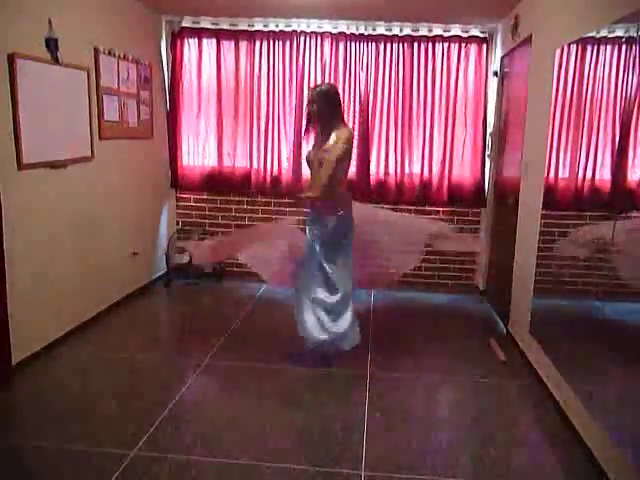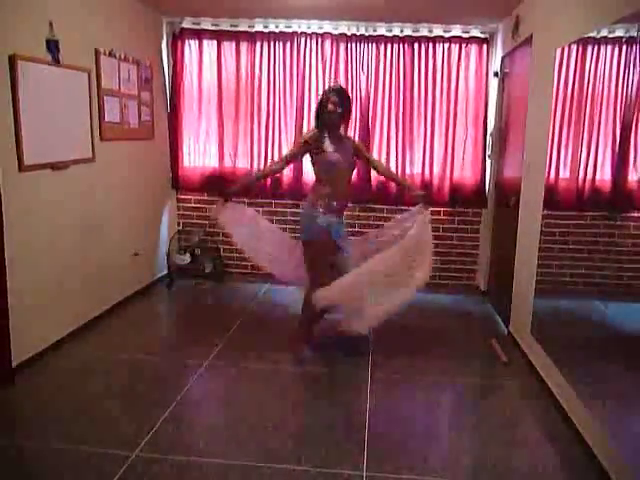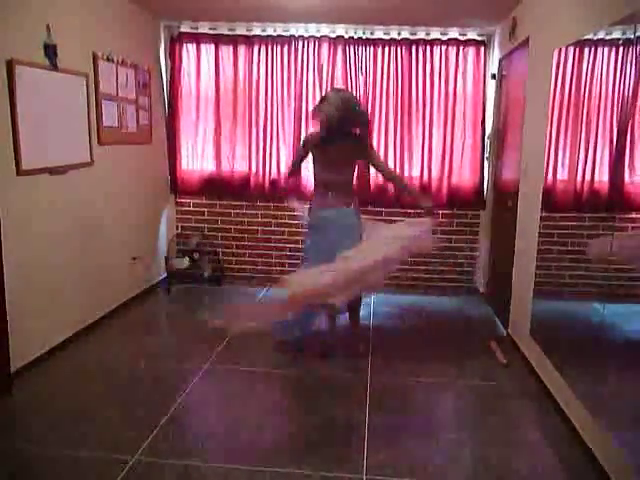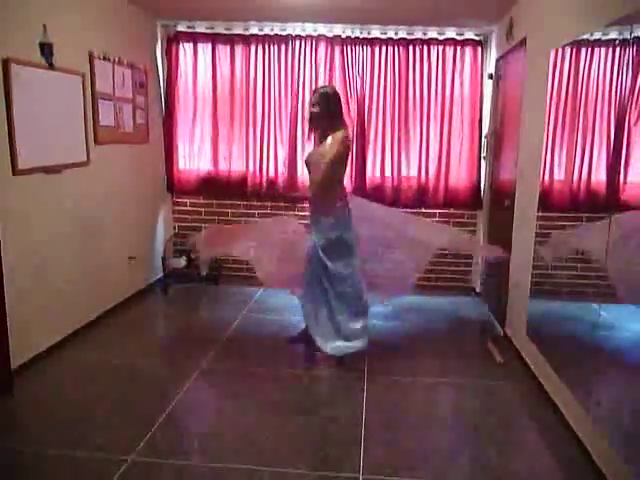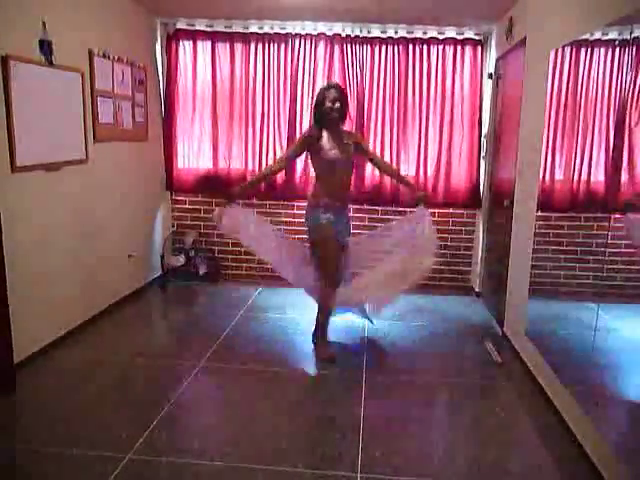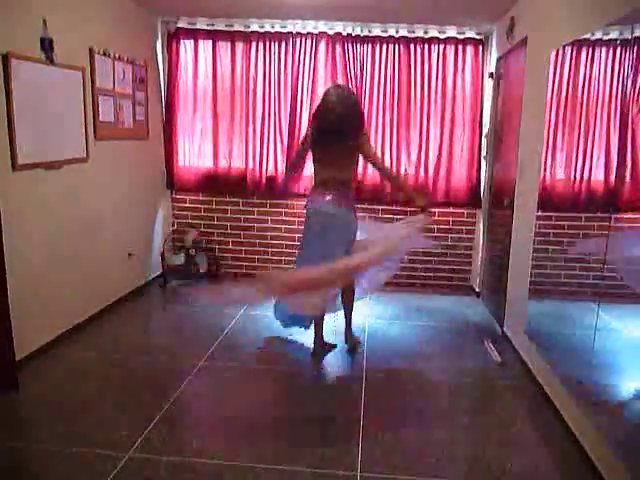
dt=0.4s
person 1, frame 1
left shoulder: (344, 134)
right shoulder: (319, 134)
left elbow: (331, 162)
left wrist: (314, 190)
right wrist: (312, 191)
left hip: (335, 213)
right hip: (316, 212)
left knee: (331, 278)
right knee: (310, 273)
left ankle: (328, 341)
right ankle: (323, 335)
person 1, frame 2
left shoulder: (348, 141)
right shoulder: (314, 136)
left elbow: (376, 164)
right elbow: (281, 163)
left wrist: (408, 186)
right wrist: (241, 185)
left hip: (335, 216)
right hip: (318, 214)
left knee: (328, 277)
right knee: (323, 279)
left ankle: (307, 332)
right ankle: (303, 337)
person 1, frame 3
left shoulder: (313, 138)
right shoulder: (359, 141)
left elbow: (294, 168)
right elbow: (388, 172)
left wrist: (287, 180)
right wrist: (420, 198)
left hip: (320, 211)
right hip: (347, 213)
person 1, frame 4
left shoulder: (340, 137)
right shoulder: (321, 136)
left elbow: (325, 167)
left wrist: (309, 190)
left hip: (333, 213)
right hip: (319, 212)
left knee: (330, 276)
right knee: (313, 275)
left ankle: (319, 335)
right ankle: (313, 331)
person 1, frame 5
left shoulder: (350, 138)
right shoulder: (314, 135)
left elbow: (380, 163)
right elbow: (282, 162)
left wrist: (412, 187)
right wrist: (246, 186)
left hip: (340, 212)
right hip: (321, 210)
left knee: (333, 276)
right knee: (330, 277)
left ankle: (320, 330)
right ankle: (321, 339)
person 1, frame 6
left shoulder: (314, 135)
right shoulder: (357, 138)
left elbow: (295, 166)
right elbow: (383, 169)
left wrist: (285, 178)
right wrist: (414, 195)
left hip: (318, 206)
right hip: (344, 208)
left ankle: (319, 340)
right ankle: (349, 332)
